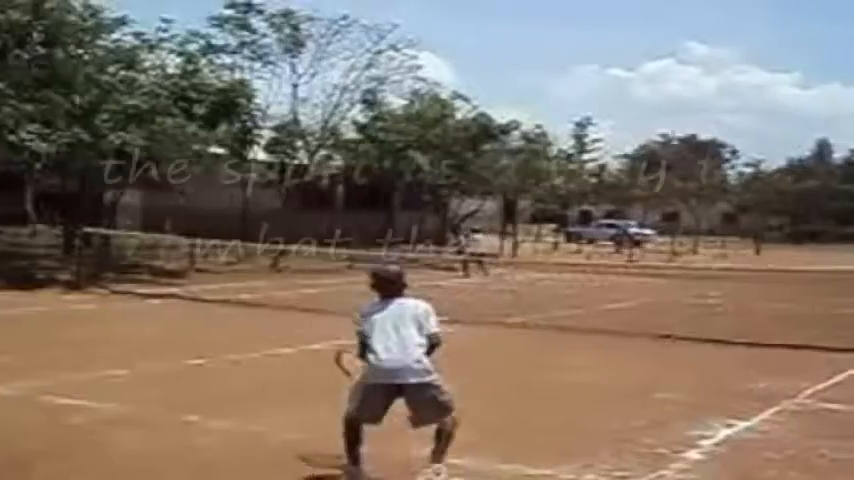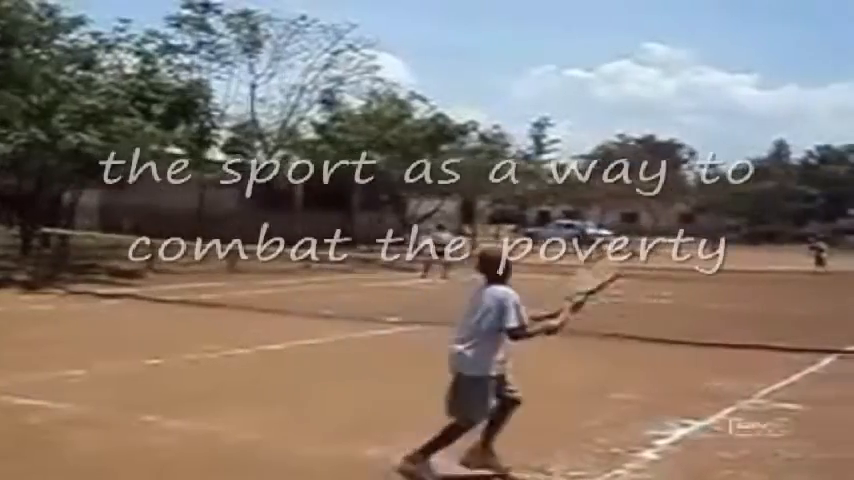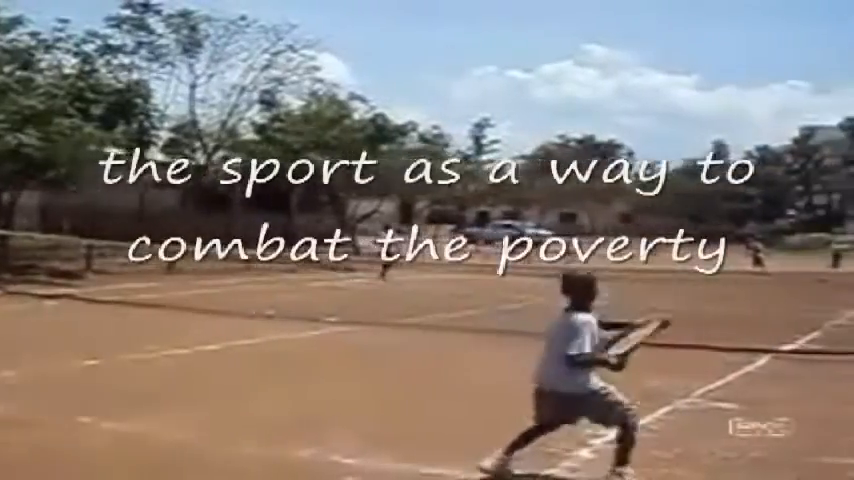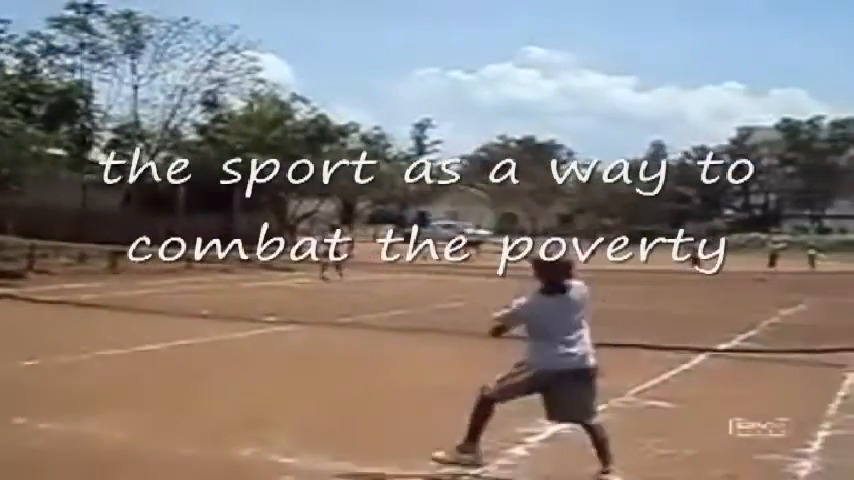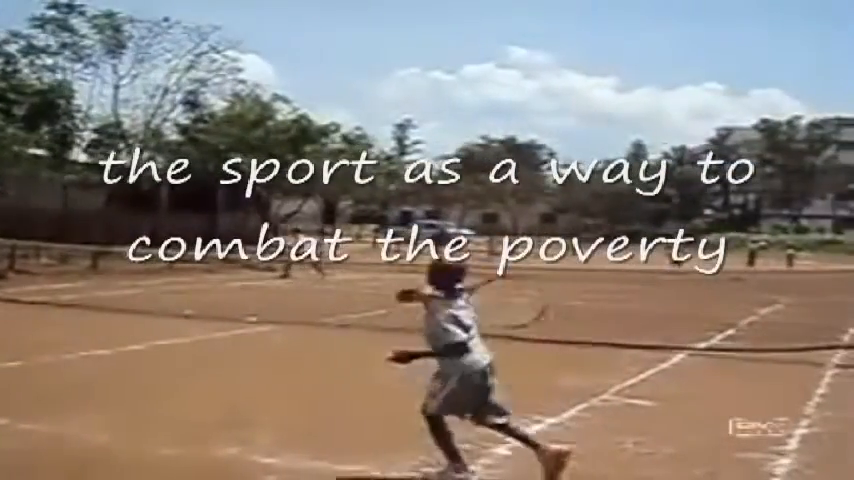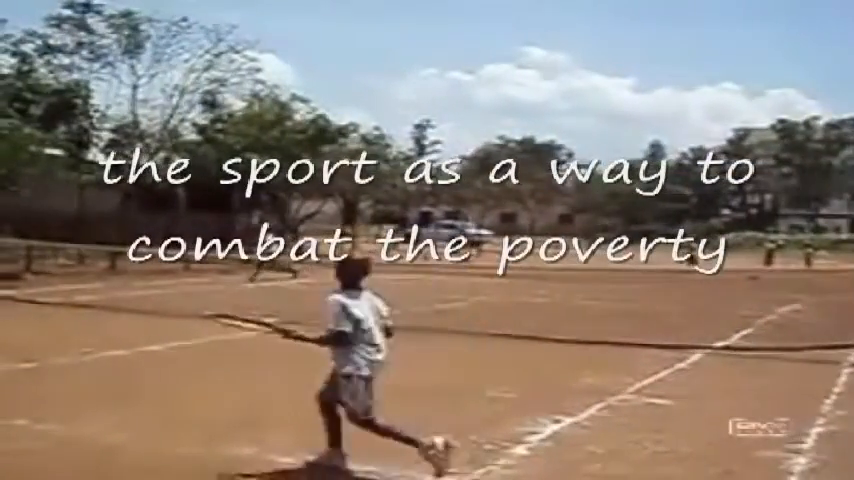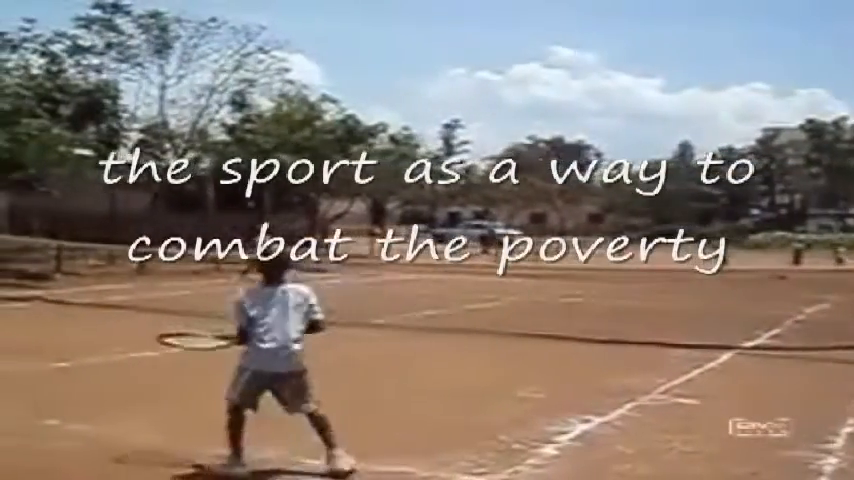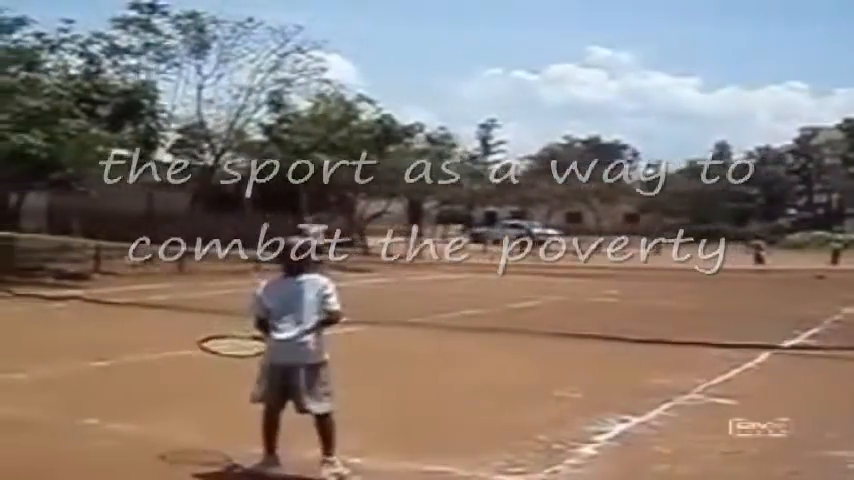
dt=0.5s
person 1, frame 1
left shoulder: (368, 311)
right shoulder: (421, 307)
left elbow: (363, 350)
right elbow: (435, 341)
left hip: (379, 371)
right hip: (417, 371)
left knee: (353, 417)
right knee: (446, 419)
person 1, frame 2
left shoulder: (484, 291)
right shoulder: (505, 295)
left elbow: (512, 321)
right elbow: (516, 332)
left wrist: (554, 315)
right wrist: (553, 326)
left hip: (470, 360)
right hip: (477, 364)
left knee: (511, 400)
right knee: (468, 419)
left ankle: (483, 452)
right ankle: (416, 460)
person 1, frame 3
left shoulder: (568, 314)
right shoulder: (583, 322)
right elbow: (576, 360)
left wrist: (631, 326)
right wrist: (608, 362)
left hip: (547, 384)
right hip: (578, 387)
left knee: (548, 423)
right knee: (628, 420)
left ankle: (501, 458)
person 1, frame 4
left shoulder: (527, 305)
right shoulder: (580, 290)
left elbow: (497, 330)
left wrist: (511, 317)
left hip: (541, 366)
right hip: (580, 366)
left knee: (487, 396)
right knee: (589, 420)
left ankle: (468, 449)
person 1, frame 5
left shoulder: (442, 313)
right shoulder: (456, 293)
left elbow: (459, 348)
left wrist: (414, 356)
right wrist: (417, 295)
left hip: (461, 369)
right hip: (478, 366)
left knee: (432, 413)
right knee: (494, 418)
right ankle: (545, 450)
person 1, frame 6
left shoulder: (337, 301)
right shoulder: (372, 299)
left elbow: (341, 338)
right elbow: (388, 330)
left wrist: (302, 338)
left hip: (355, 366)
right hip: (367, 362)
left knee: (364, 419)
right knee: (326, 399)
left ankle: (428, 445)
right ankle: (334, 452)
person 1, frame 7
left shoulder: (248, 296)
right shoulder: (302, 293)
left elbow: (242, 334)
right elbow: (318, 325)
left wrist: (247, 338)
left hip: (255, 362)
right hip: (290, 362)
left knee: (236, 407)
right knee: (310, 409)
left ankle: (235, 460)
right ankle: (336, 455)
person 1, frame 8
left shoulder: (268, 287)
right shoulder: (322, 284)
left elbow: (261, 323)
right elbow: (334, 316)
right wrist: (314, 324)
left hip: (277, 354)
right hip: (309, 354)
left knee: (272, 407)
right knee: (322, 409)
left ankle: (270, 459)
